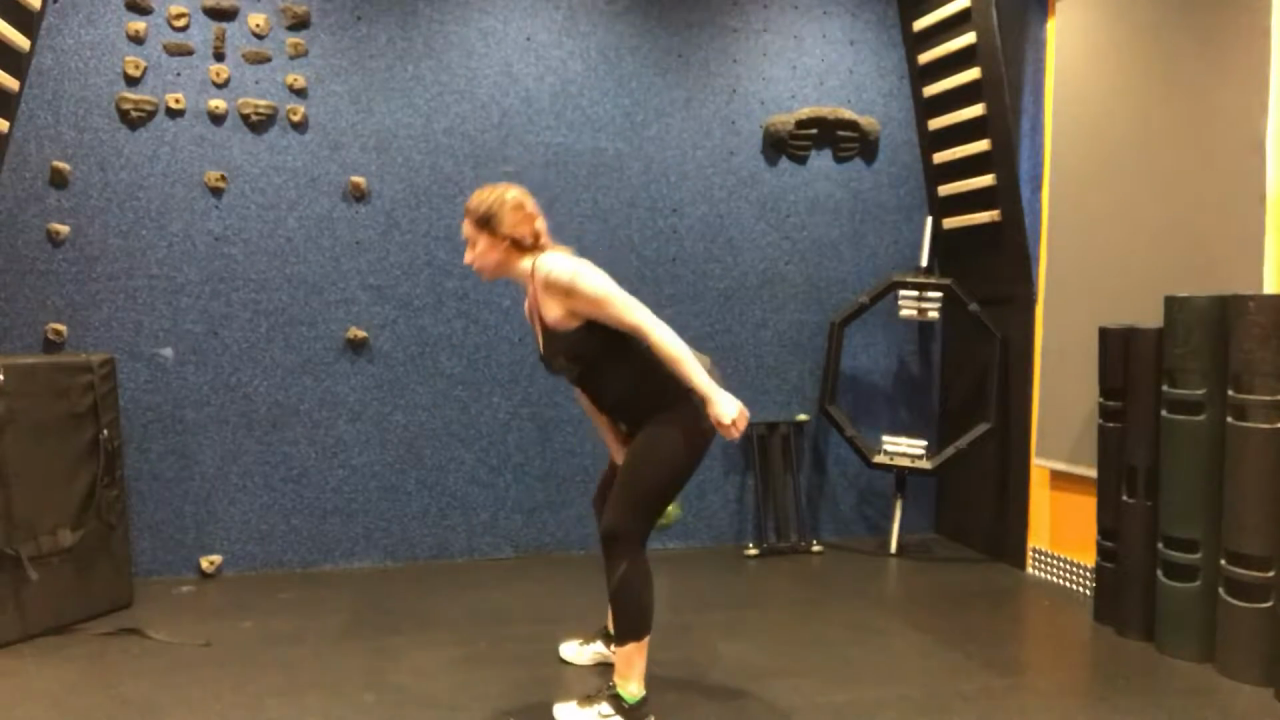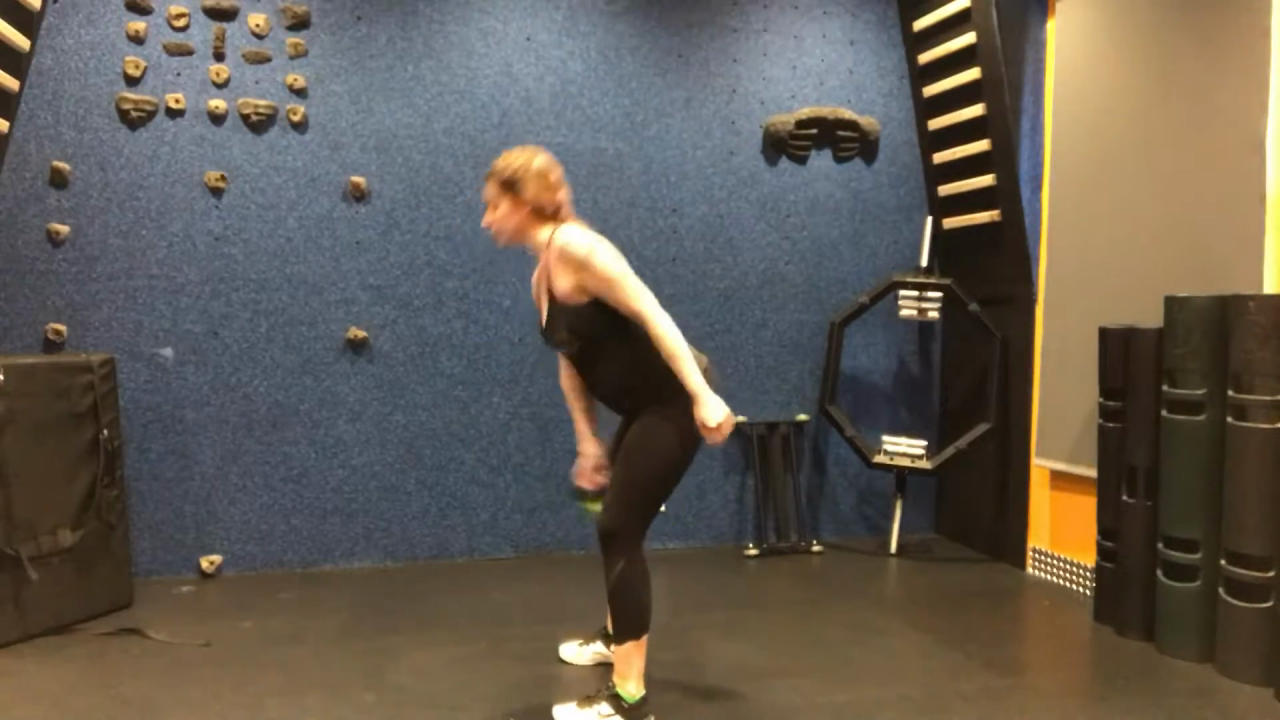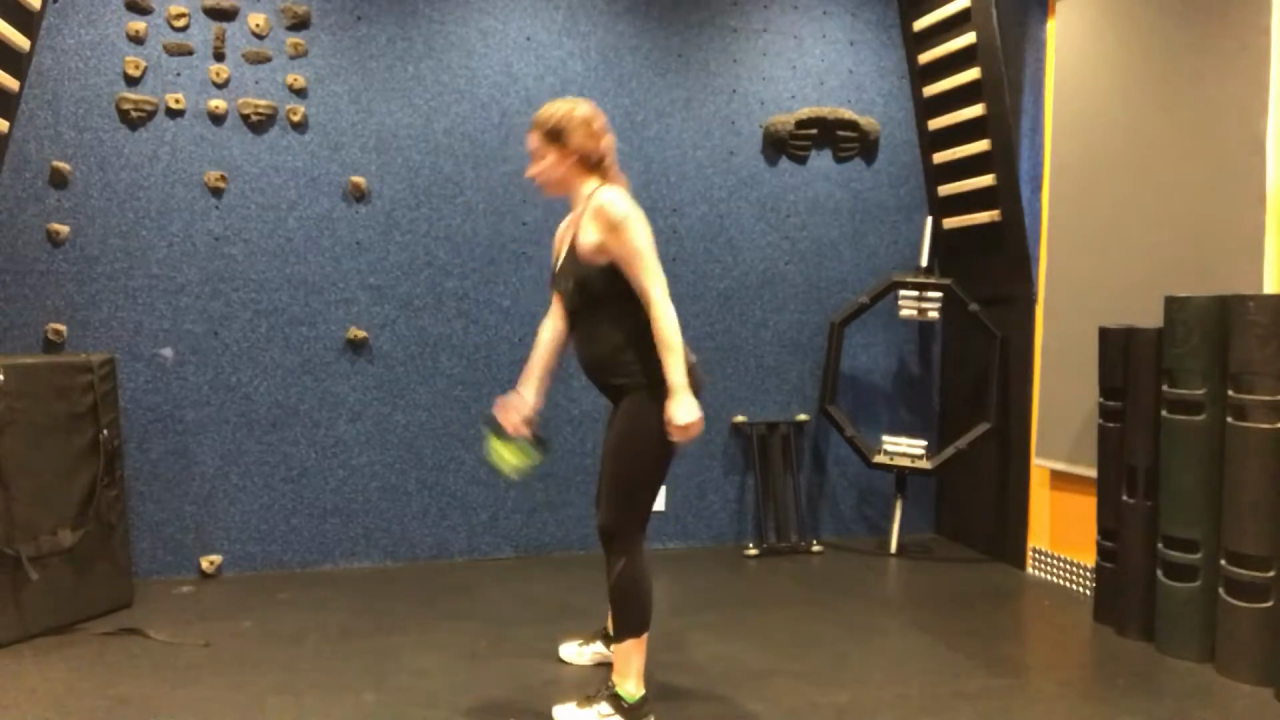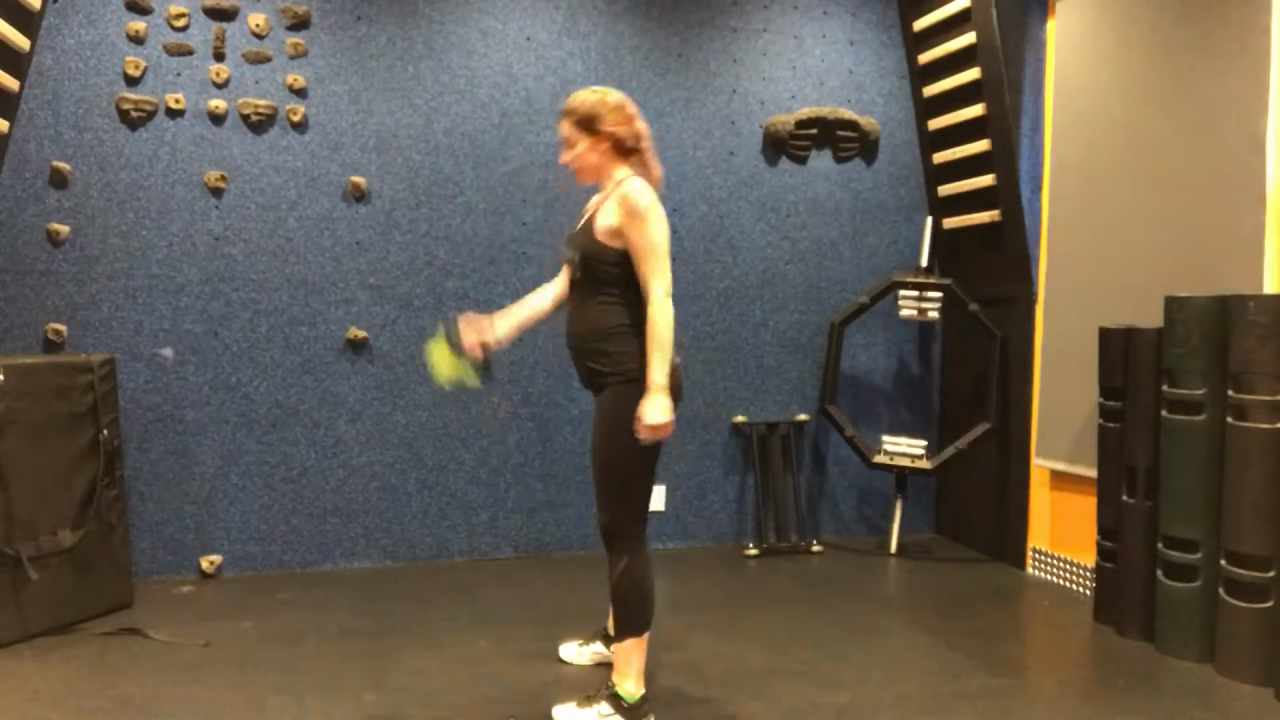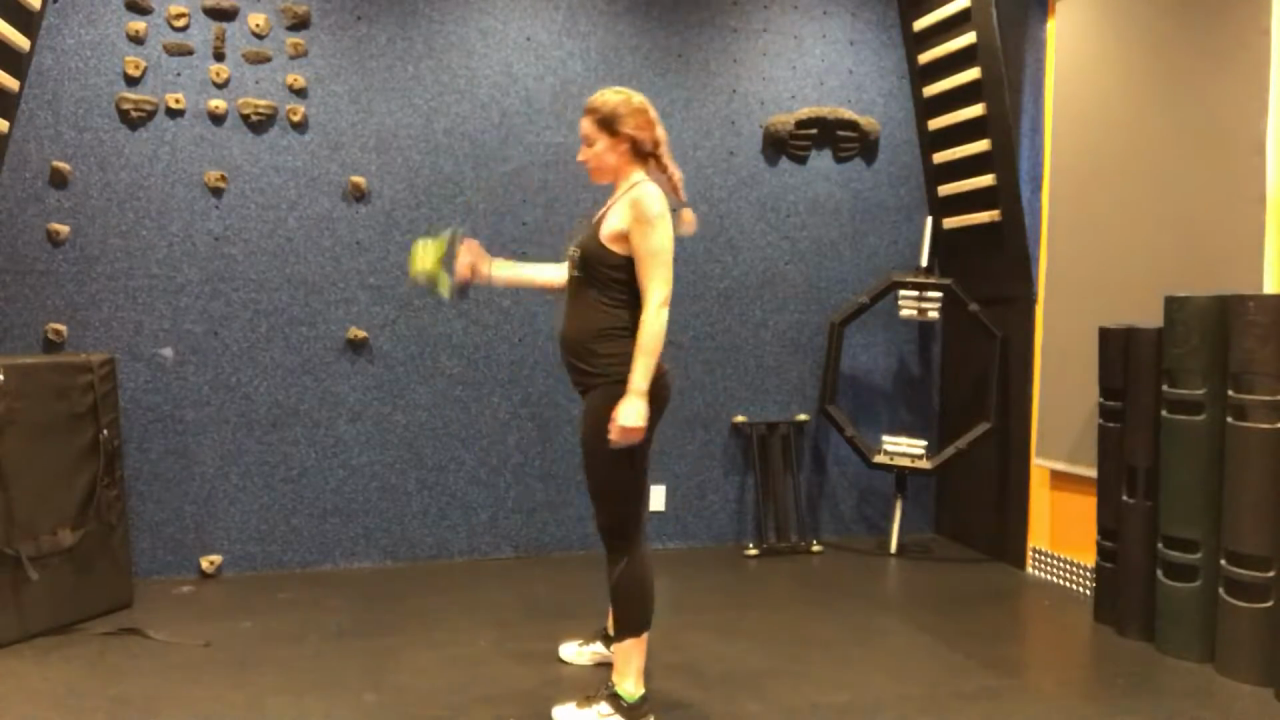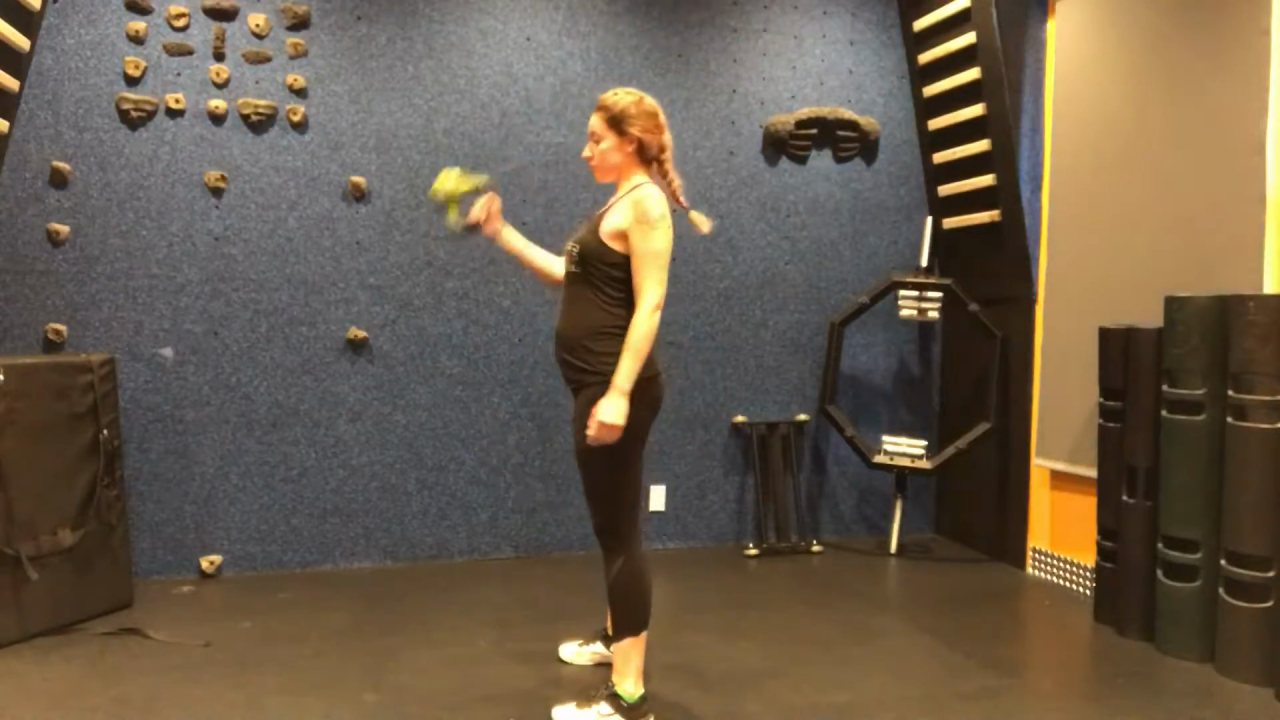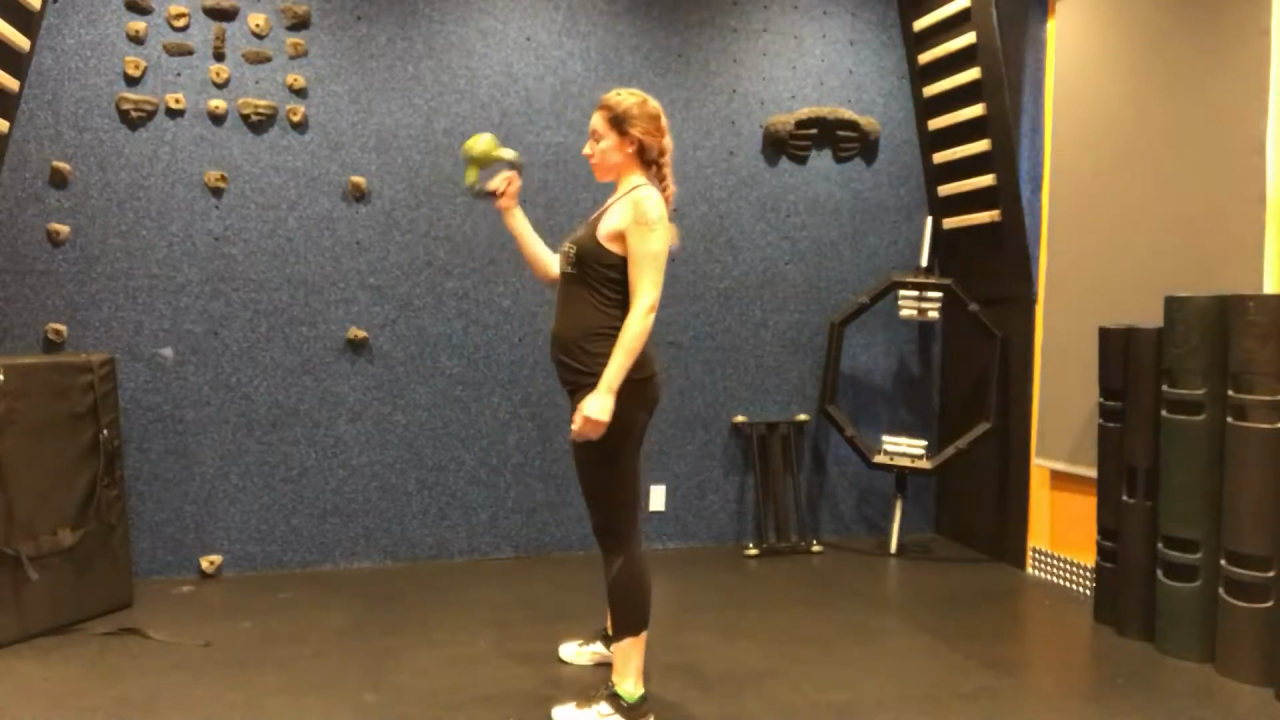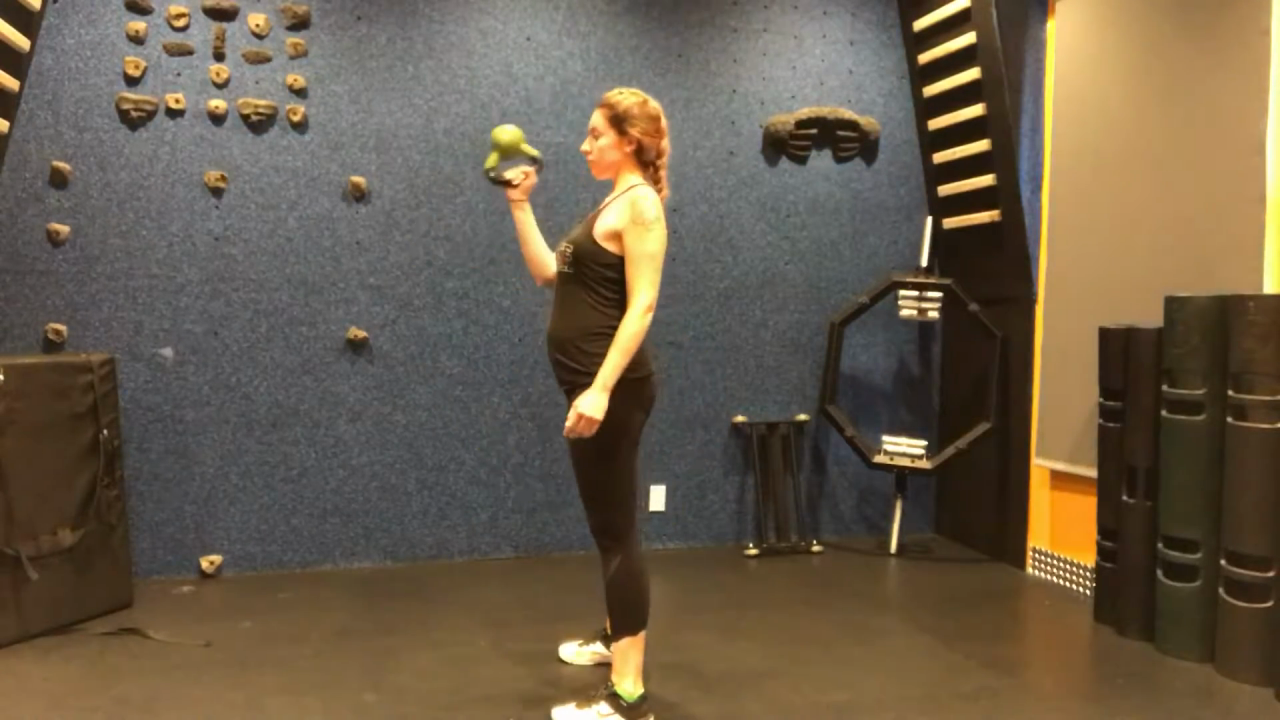
dt=0.1s
person 1, frame 1
left shoulder: (562, 276)
right shoulder: (533, 304)
left elbow: (650, 328)
right elbow: (585, 381)
left wrist: (713, 395)
right wrist: (623, 458)
left hip: (683, 406)
right hip: (651, 411)
left knee: (622, 530)
right knee: (611, 510)
right ankle: (616, 637)
person 1, frame 2
left shoulder: (575, 247)
right shoulder: (542, 275)
left elbow: (651, 316)
right elbow: (572, 364)
left wrist: (702, 395)
right wrist: (589, 443)
left hip: (675, 402)
right hip: (646, 407)
left knee: (619, 529)
right knee: (613, 514)
right ankle: (616, 634)
person 1, frame 3
left shoulder: (609, 210)
right shoulder: (569, 227)
left elbow: (658, 300)
right elbow: (561, 314)
left wrist: (682, 392)
right wrist: (528, 393)
left hip: (653, 391)
right hip: (632, 391)
left knee: (621, 527)
right knee: (615, 517)
right ankle: (619, 637)
person 1, frame 4
left shoulder: (634, 197)
right shoulder: (600, 202)
left elbow: (659, 297)
right elbow: (566, 284)
left wrist: (658, 391)
right wrist: (498, 327)
left hip: (635, 385)
right hip: (613, 384)
left knee: (622, 527)
right knee: (614, 519)
right ankle: (617, 633)
person 1, frame 5
left shoulder: (645, 200)
right shoulder: (617, 201)
left elbow: (656, 304)
right elbow: (571, 276)
left wrist: (637, 395)
right wrist: (490, 271)
left hip: (623, 387)
right hip: (600, 384)
left knee: (621, 529)
right knee: (611, 522)
right ankle: (616, 634)
person 1, frame 6
left shoulder: (645, 203)
right shoulder: (619, 203)
left elbow: (650, 307)
right elbow: (568, 271)
left wrist: (619, 394)
right wrist: (501, 232)
left hip: (618, 388)
right hip: (596, 383)
left knee: (617, 528)
right knee: (611, 522)
right ankle: (617, 635)
person 1, frame 7
left shoulder: (643, 204)
right shoulder: (614, 204)
left elbow: (644, 307)
right elbow: (555, 271)
left wrist: (607, 392)
right wrist: (511, 211)
left hip: (614, 388)
right hip: (593, 383)
left knee: (617, 530)
right knee: (609, 523)
right ankle: (617, 635)
person 1, frame 8
left shoulder: (638, 203)
right shoulder: (612, 203)
left elbow: (642, 307)
right elbow: (551, 273)
left wrist: (601, 390)
right wrist: (520, 206)
left hip: (611, 386)
right hip: (591, 383)
left knee: (614, 529)
right knee: (608, 522)
right ankle: (618, 634)
